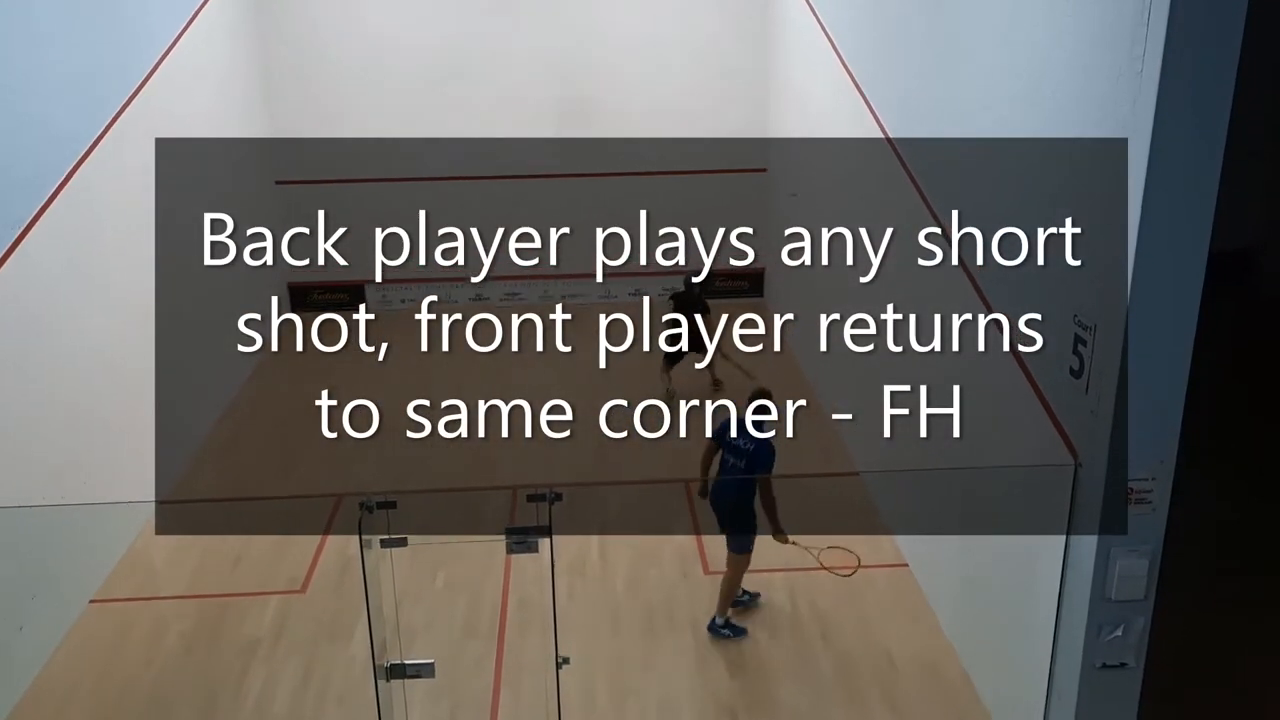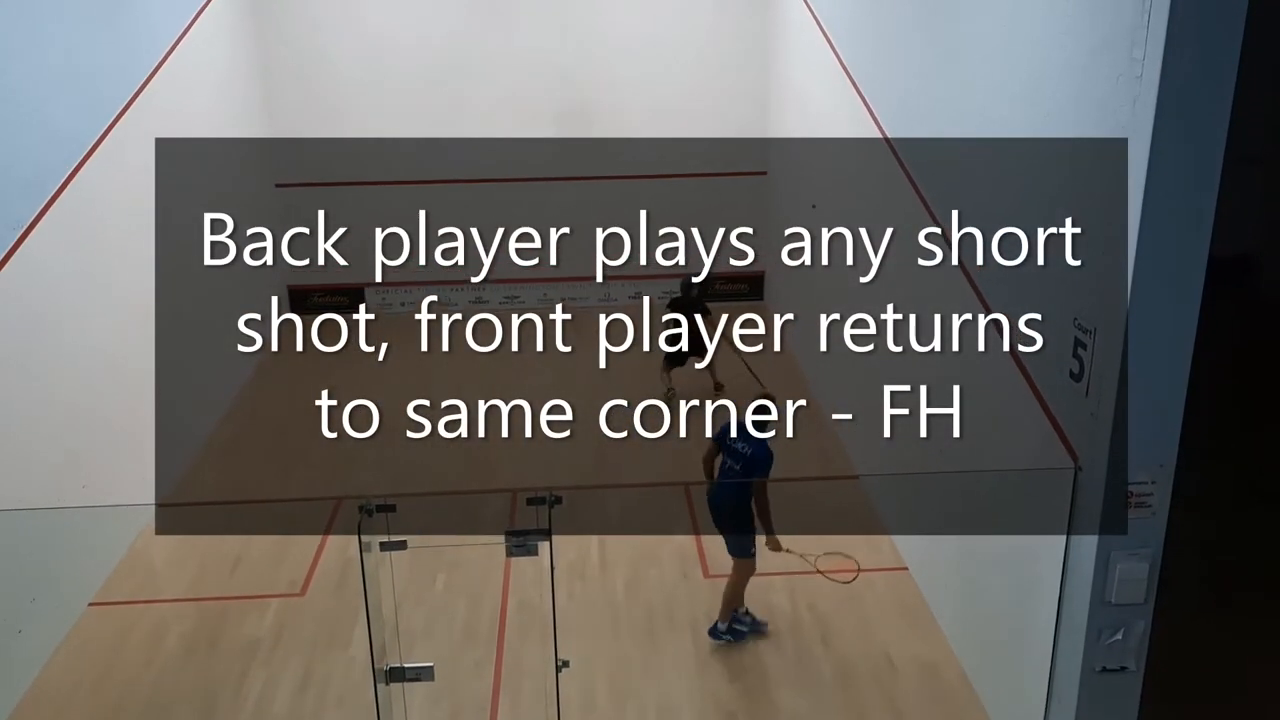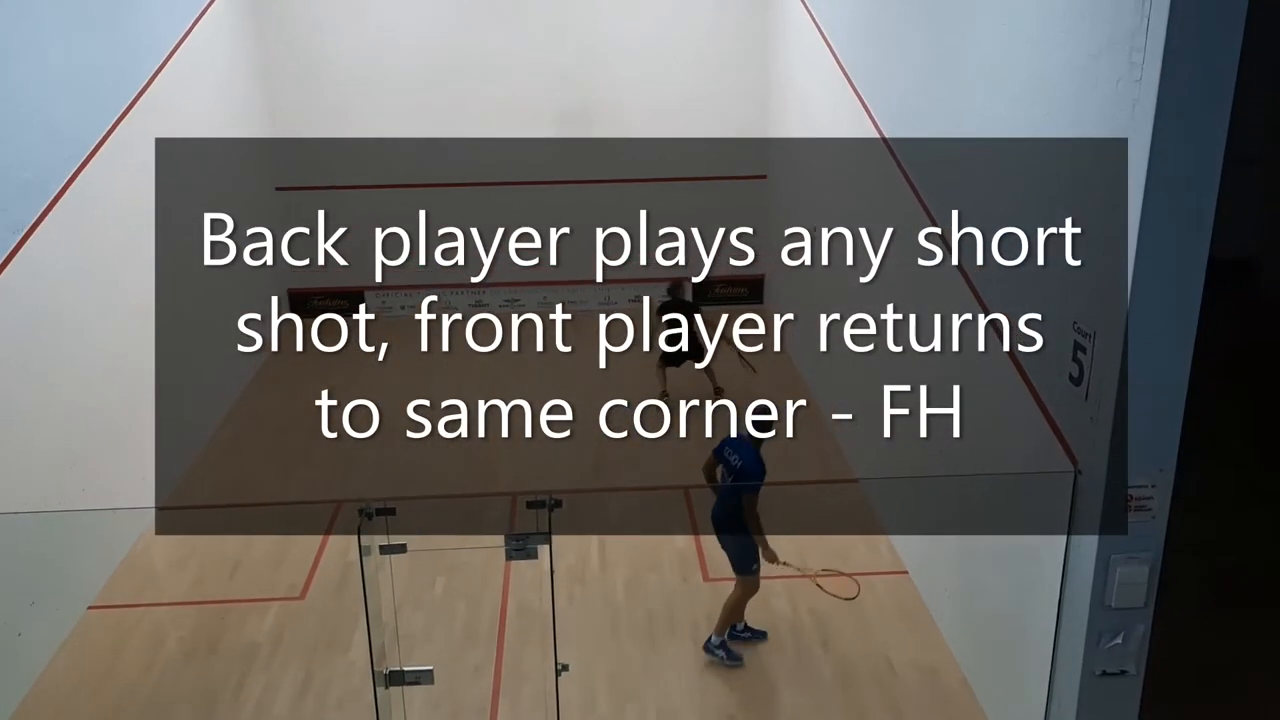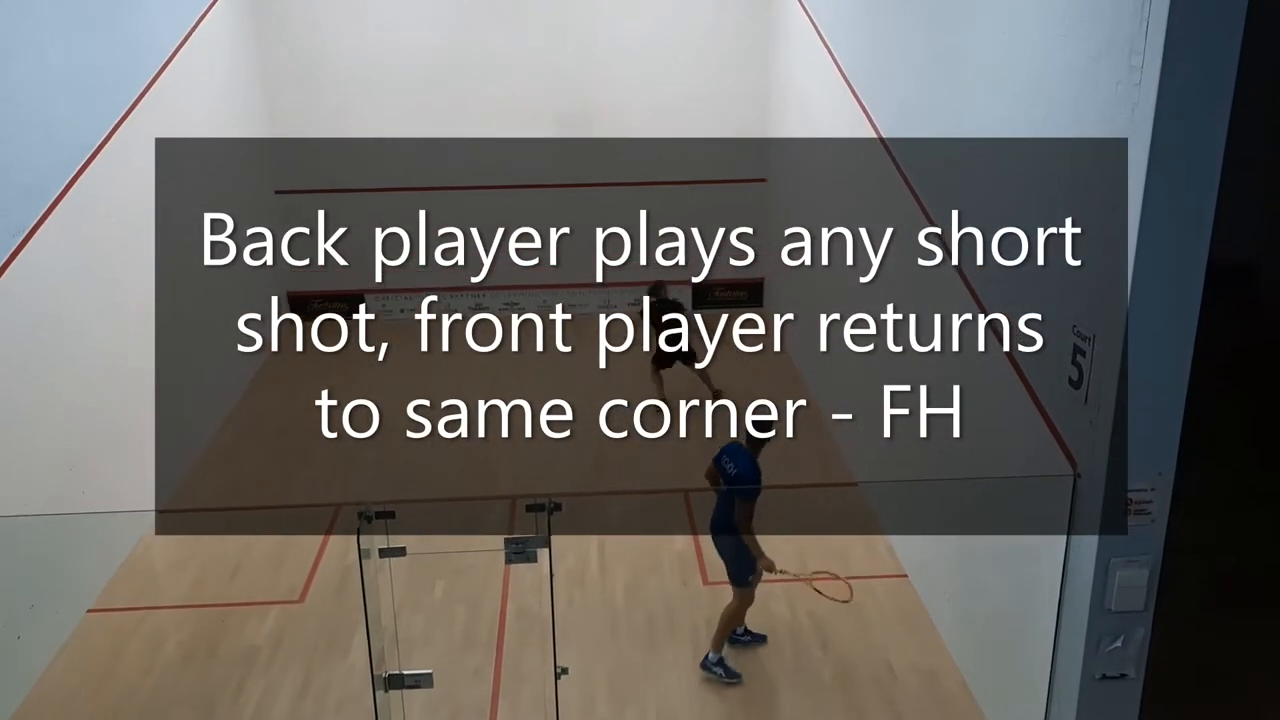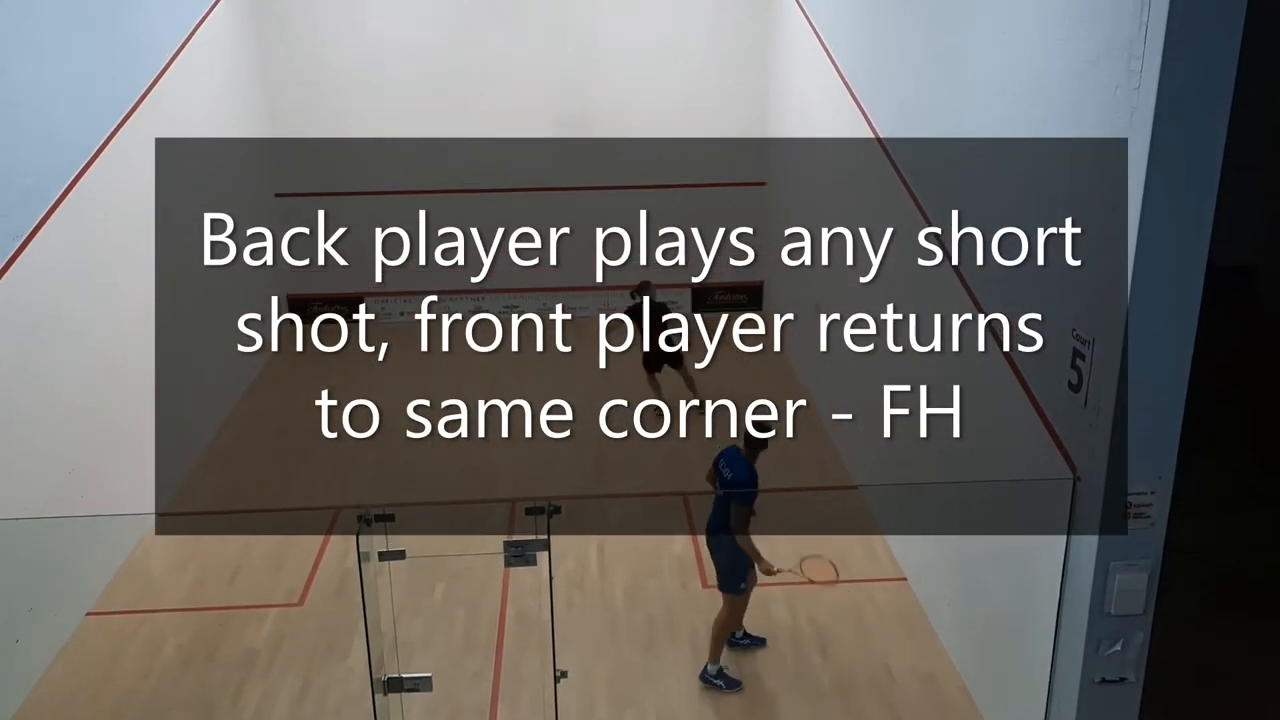
dt=0.1s
person 1, frame 1
left shoulder: (728, 425)
right shoulder: (764, 447)
left elbow: (706, 456)
right elbow: (765, 492)
left wrist: (704, 483)
right wrist: (777, 528)
left hip: (718, 497)
right hip: (738, 505)
left knee: (737, 549)
right knee: (738, 564)
left ankle: (735, 593)
right ankle: (719, 621)
person 1, frame 2
left shoulder: (730, 428)
right shoulder: (762, 451)
left elbow: (708, 458)
right elbow: (759, 497)
left wrist: (712, 483)
right wrist: (770, 534)
left hip: (717, 501)
right hip: (736, 509)
left knee: (741, 560)
right knee: (745, 568)
left ankle: (739, 613)
right ankle: (721, 626)
person 1, frame 3
left shoulder: (730, 442)
right shoulder: (755, 465)
left elbow: (707, 468)
right elbow: (750, 511)
right wrist: (765, 546)
left hip: (721, 517)
right hip: (733, 525)
left knee: (748, 574)
right knee: (748, 585)
left ankle: (737, 626)
right ankle: (716, 641)
person 1, frame 4
left shoulder: (730, 449)
right shoulder: (750, 472)
left elbow: (710, 475)
right elbow: (742, 520)
right wrist: (761, 556)
left hip: (721, 526)
right hip: (731, 533)
left knee: (752, 577)
right knee: (744, 597)
left ankle: (738, 631)
right ankle: (713, 658)
person 1, frame 5
left shoulder: (728, 453)
right shoulder: (746, 478)
left elbow: (710, 478)
right elbow: (738, 527)
right wrist: (760, 561)
left hip: (719, 531)
right hip: (726, 538)
left knee: (748, 581)
right knee: (733, 602)
left ankle: (737, 634)
right ankle: (711, 671)
